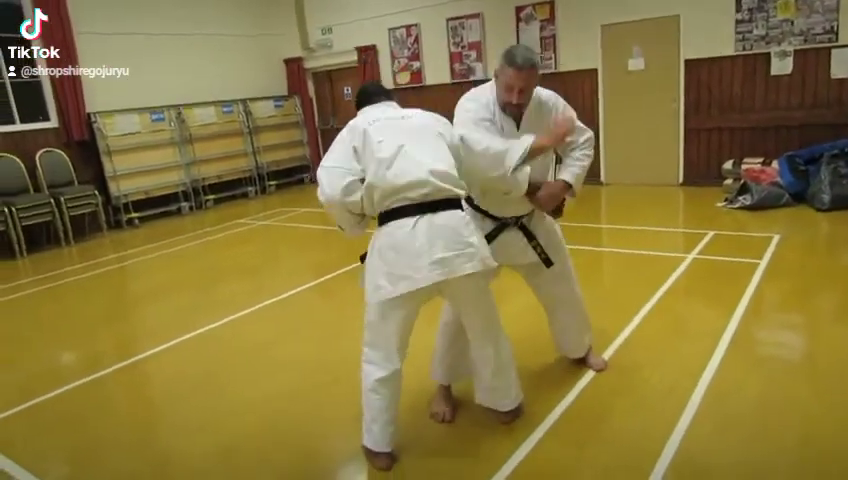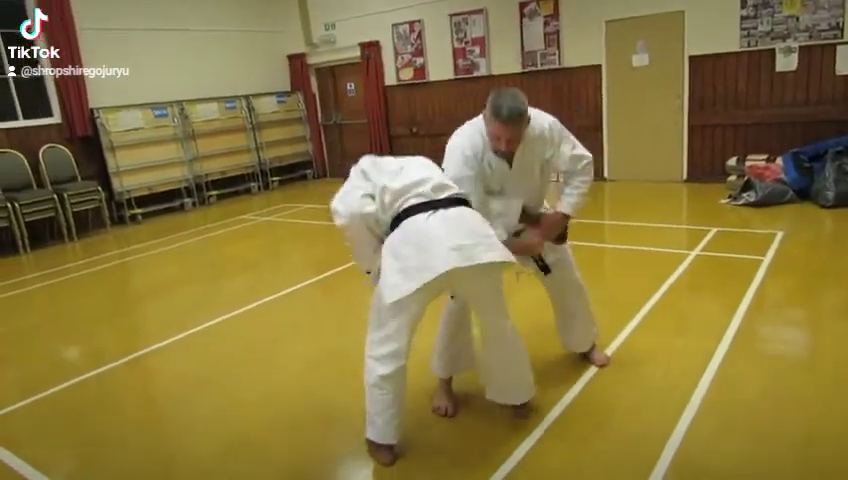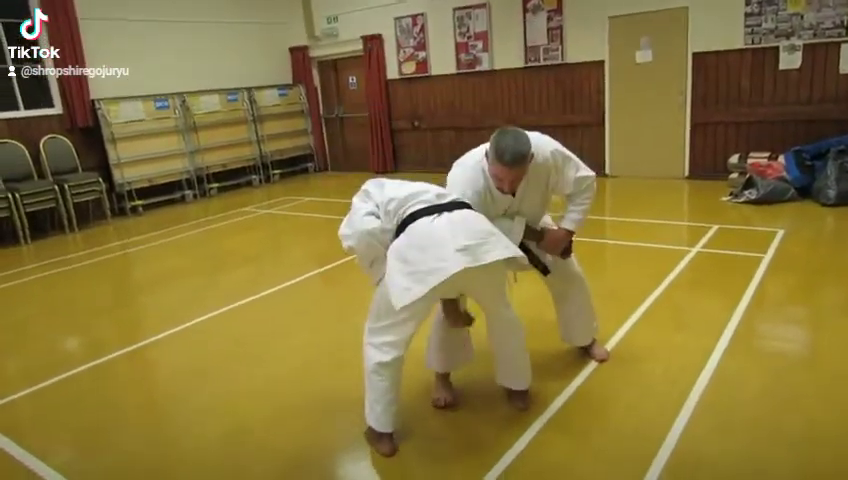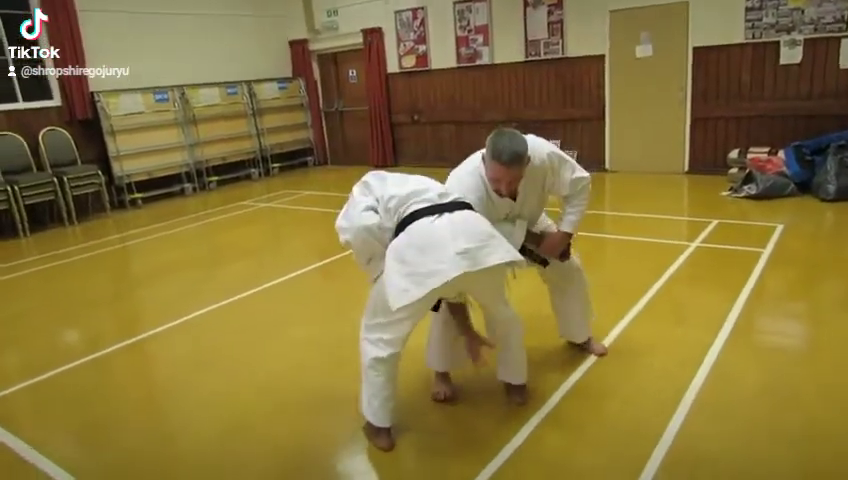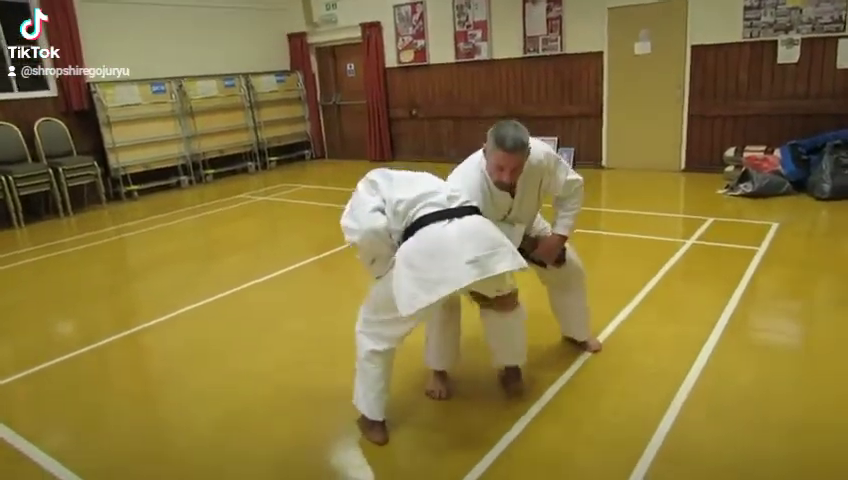
dt=0.3s
person 1, frame 1
left shoulder: (549, 104)
right shoulder: (473, 103)
left elbow: (583, 144)
left wrist: (563, 184)
left hip: (532, 220)
right hip: (480, 221)
left knee: (561, 289)
right knee: (461, 304)
left ankle: (579, 349)
right ankle: (444, 386)
person 1, frame 2
left shoulder: (546, 128)
right shoulder: (464, 142)
left elbow: (581, 166)
left wrist: (562, 214)
right wrist: (512, 242)
left hip: (532, 221)
left knee: (567, 280)
right knee: (459, 298)
left ankle: (585, 344)
right ankle: (444, 382)
person 1, frame 3
left shoulder: (547, 152)
right shoulder: (466, 178)
left elbow: (584, 184)
left wrist: (565, 230)
left hip: (529, 226)
left knee: (568, 275)
left ankle: (585, 339)
right ankle: (442, 376)
person 1, frame 4
left shoulder: (542, 154)
right shoulder: (463, 189)
left elbow: (579, 185)
left wrist: (564, 233)
left hip: (525, 223)
left knee: (568, 269)
left ankle: (578, 335)
right ankle: (441, 373)
person 1, frame 5
left shoulder: (541, 156)
right shoulder: (465, 188)
left elbow: (572, 189)
left wrist: (559, 236)
left hip: (522, 226)
left knee: (568, 269)
right knee: (448, 296)
left ankle: (575, 333)
right ankle: (439, 371)
person 2, frame 1
left shoulder: (356, 129)
right shoulder: (431, 119)
left elbow: (334, 192)
right elbow: (485, 164)
left wrist: (356, 221)
right wrist: (530, 176)
left hip: (399, 243)
right hip: (454, 230)
left knee: (382, 352)
right knee: (484, 327)
left ankle: (378, 446)
right ankle: (505, 403)
person 2, frame 2
left shoulder: (363, 170)
right shoulder: (420, 165)
left elbow: (353, 213)
left wrist: (374, 260)
left hip: (414, 241)
right hip: (468, 230)
left knee: (385, 348)
right knee: (496, 320)
left ankle: (382, 441)
right ankle: (518, 397)
person 2, frame 3
left shoulder: (368, 194)
right shoulder: (419, 191)
left elbow: (361, 234)
left wrist: (384, 274)
right wrist: (450, 306)
left hip: (422, 245)
right hip: (474, 230)
left knee: (382, 339)
right knee: (500, 311)
left ankle: (381, 431)
right ankle: (517, 388)
person 2, frame 4
left shoulder: (367, 186)
left elbow: (358, 229)
left wrist: (382, 270)
right wrist: (465, 328)
left hip: (422, 246)
right hip: (474, 232)
left knee: (378, 336)
right knee: (496, 309)
left ankle: (379, 427)
person 2, frame 5
left shoulder: (370, 185)
right shoulder: (425, 182)
left elbow: (366, 230)
left wrist: (385, 269)
right wrist: (490, 297)
left hip: (430, 249)
right hip: (481, 236)
left knee: (374, 329)
right knee: (501, 295)
left ankle: (373, 420)
